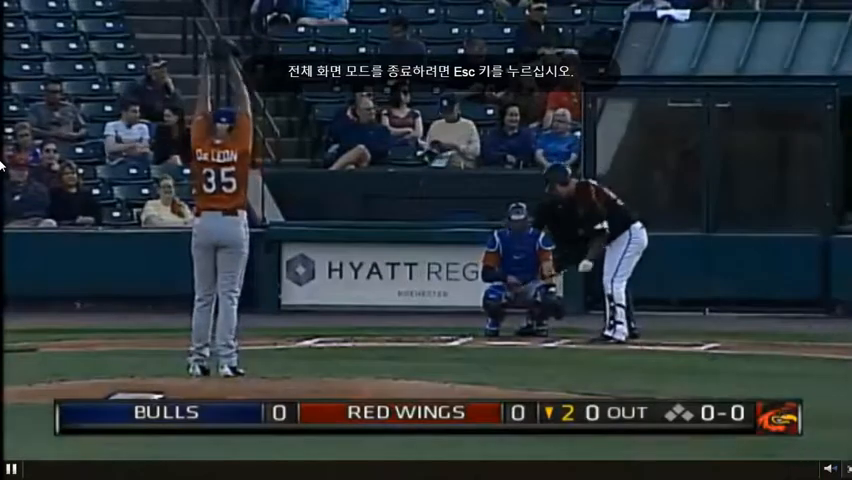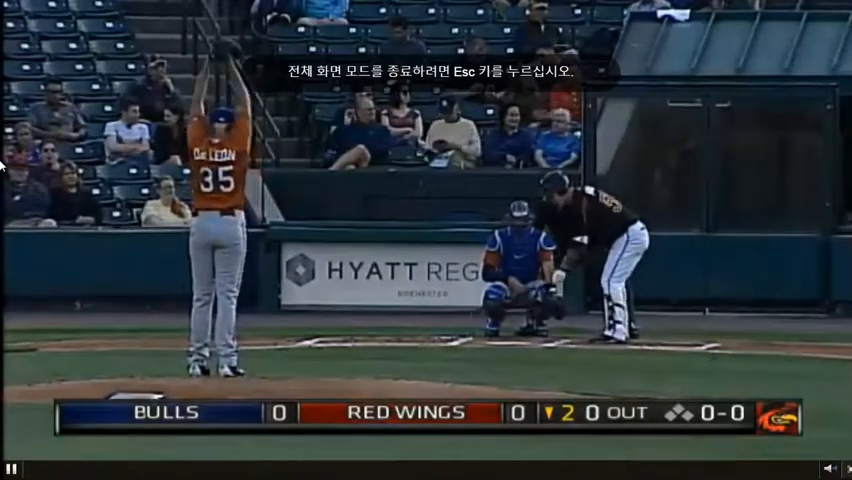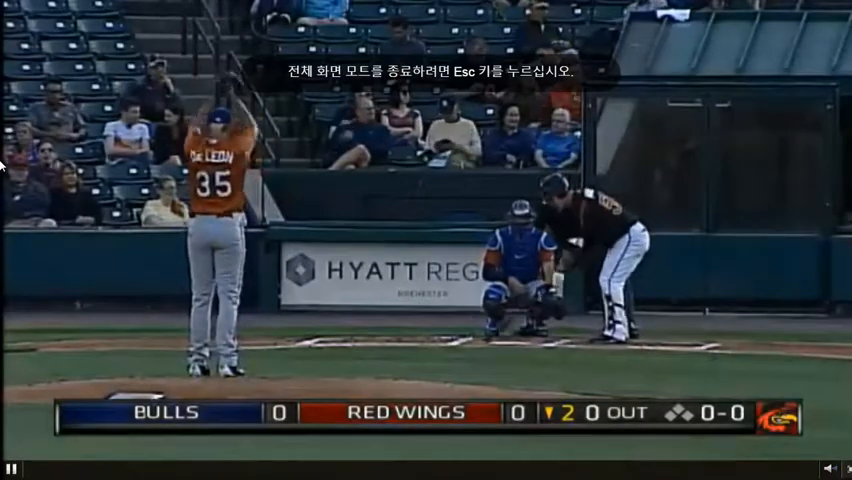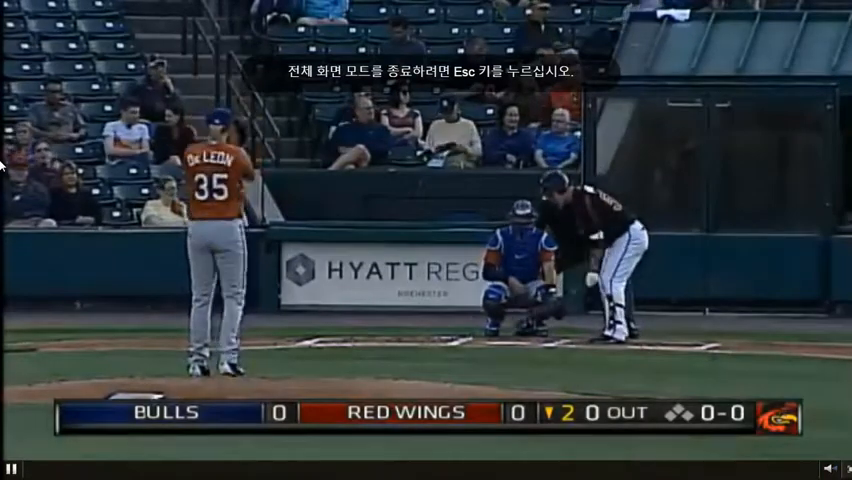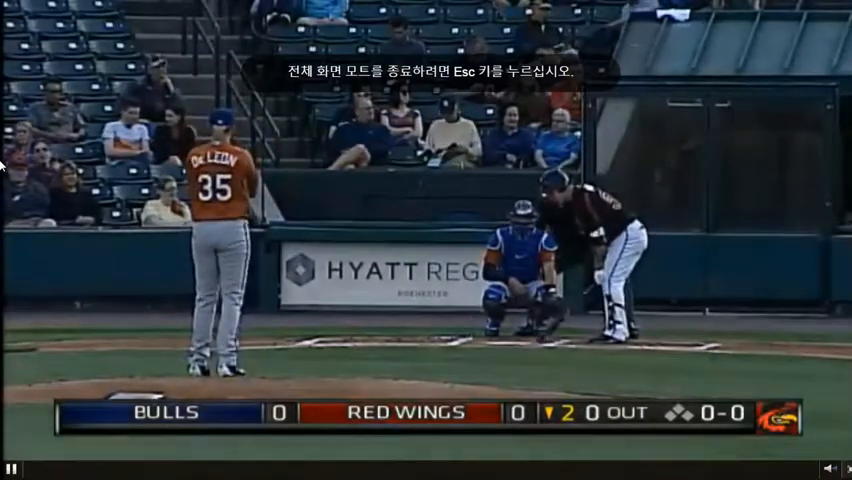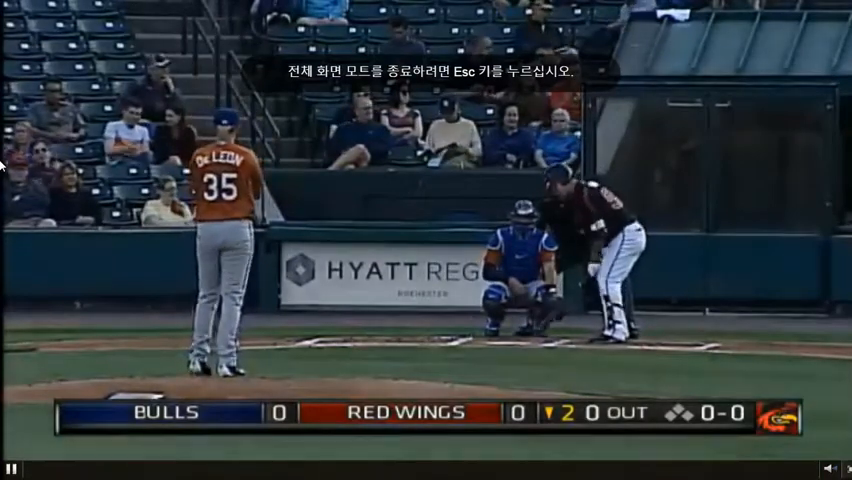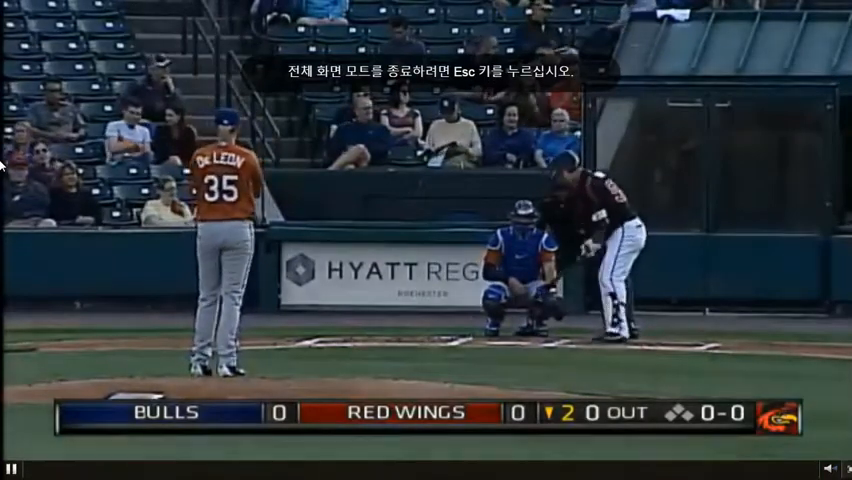
dt=0.2s
person 1, frame 1
left shoulder: (200, 146)
right shoulder: (241, 146)
left elbow: (202, 107)
right elbow: (244, 103)
left wrist: (207, 65)
right wrist: (230, 63)
left hip: (204, 225)
right hip: (233, 225)
left knee: (203, 296)
right knee: (229, 296)
left ankle: (198, 359)
right ankle: (226, 360)
person 1, frame 2
left shoulder: (197, 146)
right shoulder: (239, 146)
left elbow: (196, 107)
right elbow: (244, 105)
left wrist: (206, 66)
right wrist: (230, 65)
left hip: (201, 225)
right hip: (230, 225)
left knee: (202, 296)
right knee: (227, 296)
left ankle: (198, 360)
right ankle: (226, 360)
person 1, frame 3
left shoulder: (193, 149)
right shoulder: (237, 150)
left elbow: (195, 126)
right elbow: (252, 127)
left wrist: (215, 97)
right wrist: (233, 96)
left hip: (199, 226)
right hip: (229, 227)
left knee: (200, 296)
right knee: (228, 296)
left ankle: (197, 359)
right ankle: (227, 360)
person 1, frame 4
left shoulder: (191, 155)
right shoulder: (236, 155)
right elbow: (251, 176)
left hip: (198, 229)
right hip: (228, 229)
left knee: (201, 297)
right knee: (234, 296)
left ankle: (197, 359)
right ankle: (228, 358)
person 1, frame 5
left shoulder: (194, 156)
right shoulder: (241, 156)
right elbow: (253, 191)
left hip: (202, 229)
right hip: (233, 229)
left knee: (205, 297)
right knee: (232, 297)
left ankle: (198, 359)
right ankle: (226, 360)
person 1, frame 6
left shoulder: (199, 156)
right shoulder: (246, 157)
left elbow: (196, 189)
right elbow: (257, 193)
left hip: (206, 229)
right hip: (237, 229)
left knee: (207, 295)
right knee: (232, 297)
left ankle: (198, 355)
right ankle: (226, 361)
person 1, frame 7
left shoulder: (199, 157)
right shoulder: (247, 158)
left elbow: (197, 188)
right elbow: (257, 192)
left hip: (207, 229)
right hip: (238, 229)
left knee: (207, 297)
right knee: (231, 297)
left ankle: (199, 359)
right ankle: (226, 361)
person 2, frame 1
left shoulder: (588, 192)
right shoulder: (576, 194)
left elbow: (602, 229)
left wrist: (590, 258)
left hip: (630, 234)
right hip: (619, 236)
left knee: (613, 281)
right knee: (612, 281)
left ankle: (616, 332)
right ankle: (625, 327)
person 2, frame 2
left shoulder: (582, 202)
right shoulder: (579, 196)
left elbow: (579, 242)
left wrist: (562, 268)
left hip: (631, 236)
right hip: (624, 236)
left knee: (610, 280)
right knee: (613, 281)
left ankle: (616, 331)
right ankle: (625, 327)
person 2, frame 3
left shoulder: (583, 205)
right shoulder: (580, 198)
left elbow: (575, 245)
left hip: (632, 237)
right hip: (624, 237)
left knee: (610, 280)
right knee: (608, 281)
left ankle: (616, 332)
right ankle: (624, 327)
person 2, frame 4
left shoulder: (584, 201)
right shoulder: (579, 196)
left elbow: (596, 239)
left wrist: (593, 269)
left hip: (630, 236)
right hip: (621, 237)
left knee: (612, 281)
right knee: (606, 282)
left ankle: (616, 331)
right ankle: (625, 327)
person 2, frame 5
left shoulder: (583, 199)
right shoulder: (577, 196)
left elbow: (598, 236)
left wrist: (598, 266)
left hip: (629, 235)
right hip: (622, 235)
left knee: (611, 281)
right knee: (609, 281)
left ankle: (616, 331)
right ankle: (622, 327)
person 2, frame 6
left shoulder: (583, 194)
right shoulder: (581, 191)
left elbow: (599, 230)
left wrist: (594, 259)
left hip: (627, 235)
right hip: (625, 235)
left knee: (608, 280)
right knee: (606, 280)
left ankle: (616, 331)
right ankle: (618, 328)
person 2, frame 7
left shoulder: (587, 183)
right shoulder: (590, 180)
left elbow: (601, 219)
left wrist: (594, 242)
right wrist: (592, 240)
left hip: (626, 231)
right hip: (628, 231)
left knee: (612, 278)
right knee: (605, 279)
left ankle: (618, 329)
right ankle: (614, 328)
person 3, frame 1
left shoulder: (539, 238)
right shoulder: (498, 238)
left elbow: (548, 266)
right elbow: (486, 273)
left wrist: (551, 289)
right wrist: (507, 278)
left hip: (531, 285)
right hip: (506, 286)
left knee: (548, 298)
right knee: (491, 297)
left ankle: (536, 322)
right ankle: (494, 323)
person 3, frame 2
left shoulder: (541, 238)
right shoulder: (499, 237)
left elbow: (548, 266)
right elbow: (487, 273)
left wrist: (551, 289)
right wrist: (508, 279)
left hip: (532, 286)
right hip: (507, 286)
left knee: (549, 299)
right knee: (492, 296)
left ankle: (535, 323)
right ankle: (494, 323)
person 3, frame 3
left shoulder: (542, 238)
right shoulder: (499, 236)
left elbow: (548, 266)
right elbow: (487, 272)
left wrist: (551, 290)
right wrist: (509, 279)
left hip: (532, 285)
right hip: (507, 285)
left knee: (549, 299)
right knee: (491, 297)
left ankle: (535, 323)
right ankle: (494, 322)
person 3, frame 4
left shoulder: (542, 238)
right shoulder: (500, 236)
left elbow: (549, 267)
right elbow: (487, 271)
left wrist: (551, 290)
right wrist: (509, 280)
left hip: (532, 285)
right hip: (507, 285)
left knee: (551, 300)
right knee: (491, 298)
left ankle: (535, 323)
right ankle: (494, 323)
person 3, frame 5
left shoulder: (543, 238)
right shoulder: (500, 236)
left elbow: (549, 267)
right elbow: (487, 271)
left wrist: (551, 290)
right wrist: (509, 280)
left hip: (532, 286)
right hip: (507, 285)
left knee: (550, 300)
right knee: (491, 298)
left ankle: (534, 323)
right ankle: (494, 323)
person 3, frame 6
left shoulder: (543, 239)
right shoulder: (500, 237)
left elbow: (549, 267)
right elbow: (487, 271)
left wrist: (551, 290)
right wrist: (509, 280)
left hip: (532, 286)
right hip: (507, 285)
left knee: (551, 300)
right knee: (491, 298)
left ankle: (535, 323)
right ankle: (494, 323)
person 3, frame 7
left shoulder: (543, 239)
right shoulder: (501, 236)
left elbow: (549, 267)
right elbow: (488, 271)
left wrist: (552, 290)
right wrist: (509, 280)
left hip: (532, 285)
right hip: (507, 284)
left knee: (550, 300)
right knee: (491, 298)
left ankle: (535, 323)
right ankle: (494, 323)
